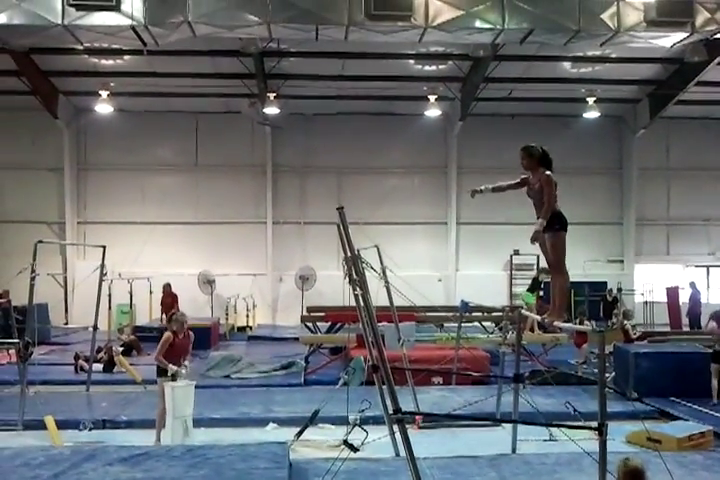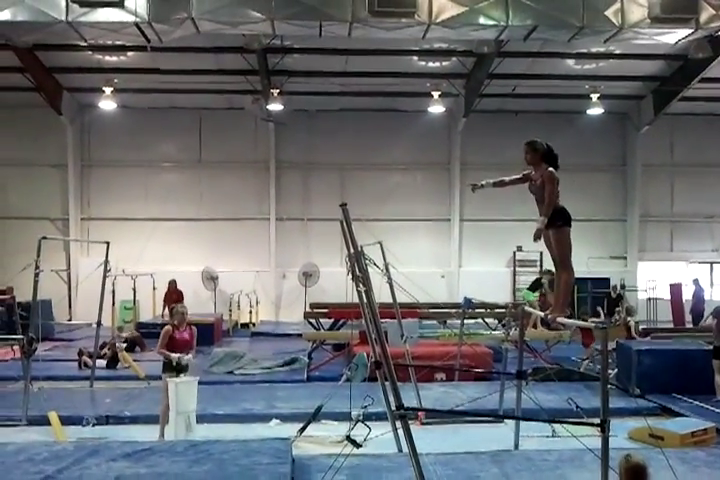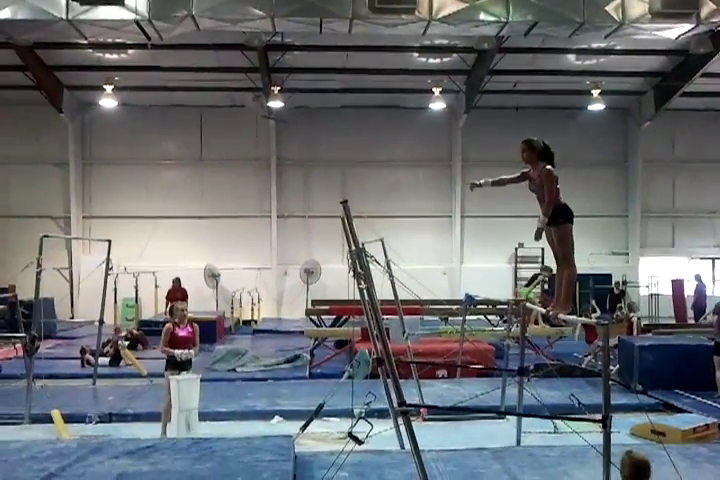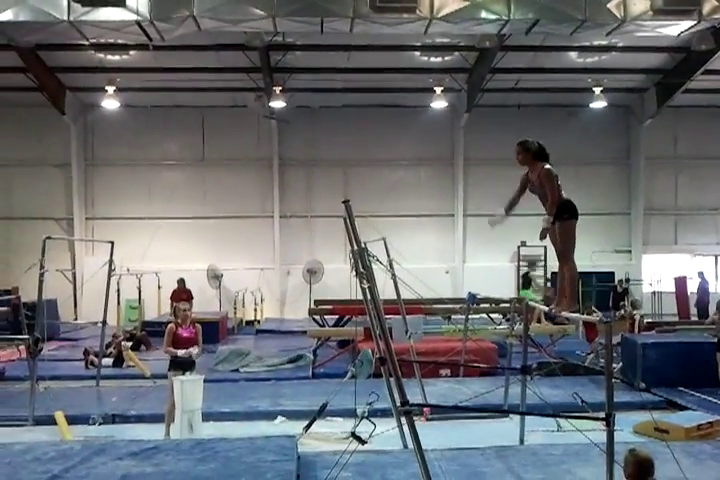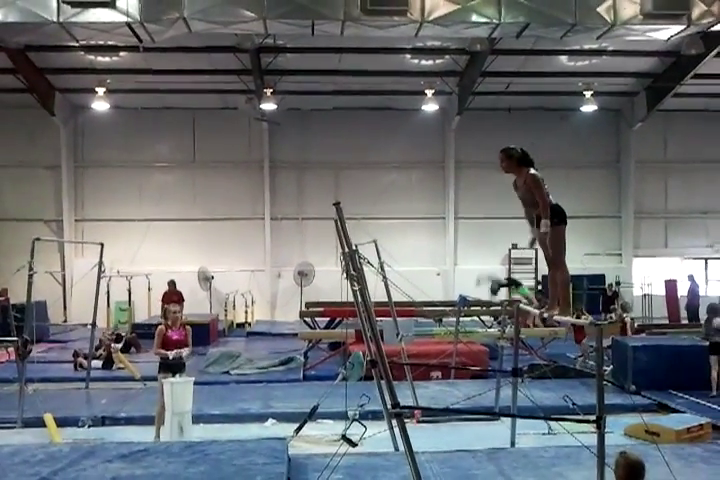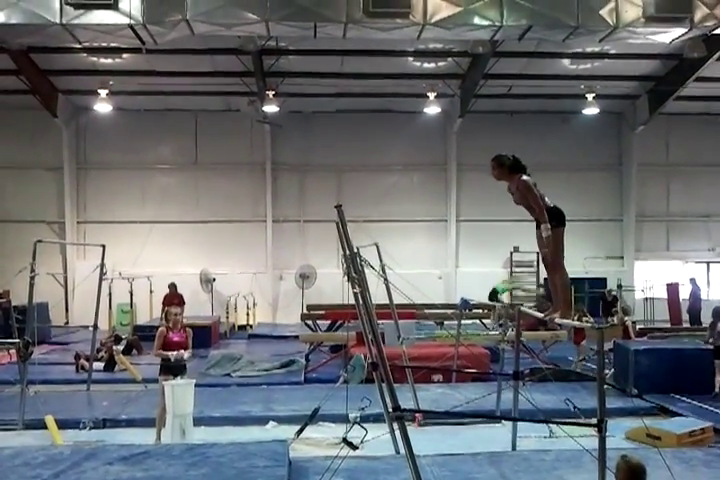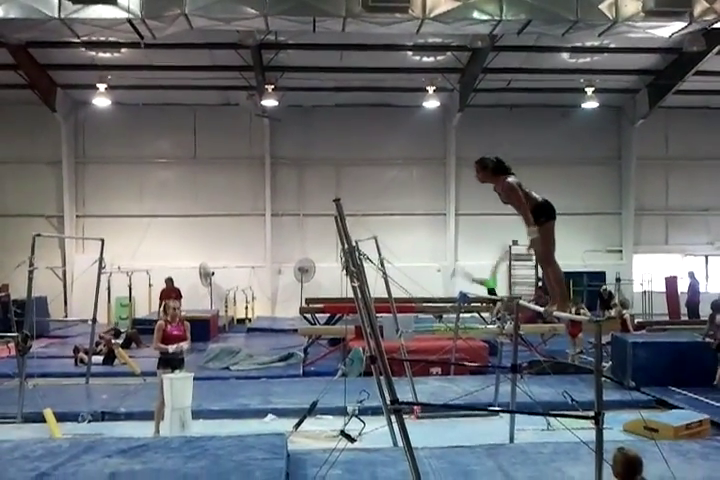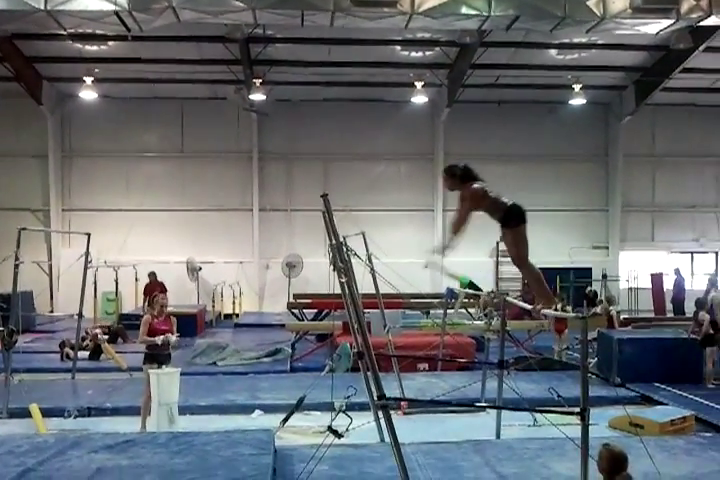
dt=0.2s
person 1, frame 1
left shoulder: (547, 177)
right shoulder: (528, 179)
left elbow: (548, 205)
right elbow: (505, 186)
left wrist: (538, 227)
right wrist: (482, 189)
left hip: (555, 222)
right hip: (545, 224)
left knee: (559, 269)
right knee: (553, 269)
left ankle: (560, 312)
right ankle: (553, 310)
person 1, frame 2
left shoulder: (549, 173)
right shoulder: (531, 175)
left elbow: (550, 202)
right elbow: (507, 181)
left wrist: (540, 225)
right wrist: (483, 184)
left hip: (559, 218)
right hip: (548, 220)
left knee: (565, 265)
right knee: (558, 265)
left ankle: (563, 307)
right ankle: (557, 306)
person 1, frame 3
left shoulder: (547, 171)
right shoulder: (529, 173)
left elbow: (550, 200)
right elbow: (506, 179)
left wrist: (540, 225)
right wrist: (482, 183)
left hip: (561, 214)
right hip: (551, 216)
left knee: (567, 261)
right knee: (560, 262)
left ankle: (565, 303)
right ankle: (557, 302)
person 1, frame 4
left shoulder: (546, 171)
right shoulder: (528, 175)
left elbow: (554, 199)
right elbow: (516, 198)
left wrist: (547, 224)
right wrist: (502, 215)
left hip: (565, 211)
right hip: (554, 213)
left knee: (567, 259)
right knee: (562, 259)
left ankle: (572, 302)
right ankle: (561, 300)
person 1, frame 5
left shoulder: (531, 176)
right shoulder: (516, 182)
left elbow: (544, 203)
left wrist: (545, 229)
right wrist: (534, 232)
left hip: (554, 216)
right hip: (543, 218)
left knee: (558, 263)
right knee: (551, 264)
left ankle: (565, 307)
right ankle: (553, 304)
person 1, frame 6
left shoulder: (523, 183)
right shoulder: (511, 186)
left elbow: (539, 206)
left wrist: (546, 232)
left hip: (552, 217)
right hip: (543, 220)
left knee: (557, 266)
right knee: (549, 266)
left ankle: (566, 309)
right ankle: (558, 307)
person 1, frame 7
left shoulder: (507, 185)
right shoulder: (499, 186)
left elbow: (524, 208)
left wrist: (534, 234)
right wrist: (532, 231)
left hip: (543, 211)
right hip: (535, 213)
left knee: (548, 260)
right knee: (543, 260)
left ankle: (563, 301)
right ankle: (558, 300)
person 1, frame 8
left shoulder: (471, 192)
right shoulder: (467, 193)
left elbow: (462, 219)
right elbow: (460, 218)
left wrist: (449, 242)
right wrist: (450, 241)
left hip: (512, 216)
right hip: (507, 219)
left knee: (522, 262)
right knee: (518, 261)
left ankle: (548, 299)
right ankle: (543, 299)
person 2, frame 1
left shoulder: (190, 335)
right shoulder: (169, 336)
right elbow: (157, 356)
left wrist: (185, 363)
right wrist: (170, 367)
left hip: (178, 370)
right hip: (164, 370)
right knee: (164, 405)
right ankle: (157, 438)
person 2, frame 2
left shoulder: (192, 329)
right shoulder: (168, 329)
left elbow: (193, 348)
right elbow: (159, 349)
left wrist: (190, 356)
right wrist: (172, 356)
left hip: (184, 366)
right hip: (169, 366)
right knee: (168, 400)
right ankle: (161, 434)
person 2, frame 3
left shoulder: (194, 327)
right shoulder: (169, 327)
left elbow: (196, 346)
right elbow: (162, 348)
left wrist: (192, 352)
right wrist: (176, 352)
left hip: (187, 364)
right hip: (172, 364)
right knee: (170, 398)
right ankle: (163, 431)
person 2, frame 4
left shoulder: (196, 327)
right shoulder: (172, 327)
left elbow: (200, 345)
right elbow: (166, 348)
left wrist: (196, 351)
right wrist: (180, 352)
left hip: (190, 364)
right hip: (176, 364)
right knee: (173, 399)
right ankle: (167, 432)
person 2, frame 5
left shoulder: (186, 329)
right shoulder: (162, 329)
left elbow: (189, 347)
right elbow: (156, 350)
left wrist: (185, 352)
right wrist: (171, 353)
left hip: (180, 366)
right hip: (165, 367)
right knee: (163, 401)
right ankle: (157, 435)
person 2, frame 6
left shoulder: (187, 331)
right shoulder: (163, 330)
left elbow: (189, 349)
right elbow: (156, 351)
left wrist: (186, 354)
right wrist: (172, 354)
left hip: (181, 368)
right hip: (166, 369)
right knee: (164, 403)
right ankle: (158, 437)
person 2, frame 7
left shoulder: (185, 324)
right shoulder: (162, 324)
left elbow: (188, 342)
right elbow: (155, 345)
left wrist: (185, 346)
right wrist: (171, 347)
left hip: (179, 361)
right hip: (165, 362)
right knee: (163, 397)
right ankle: (156, 429)
person 2, frame 8
left shoulder: (171, 319)
right shoulder: (148, 318)
left elbow: (174, 338)
right elbow: (141, 339)
left wrist: (172, 339)
right wrist: (159, 339)
left hip: (166, 357)
right hip: (151, 357)
right knee: (149, 392)
right ankle: (143, 425)
